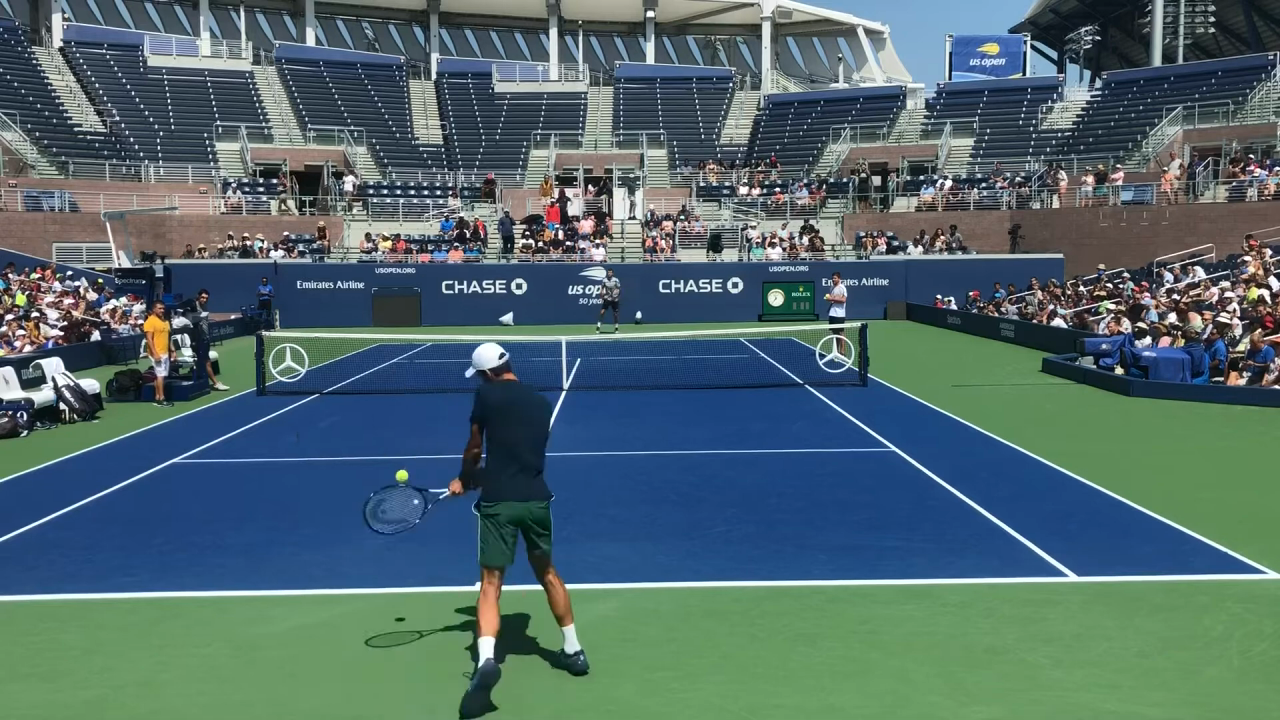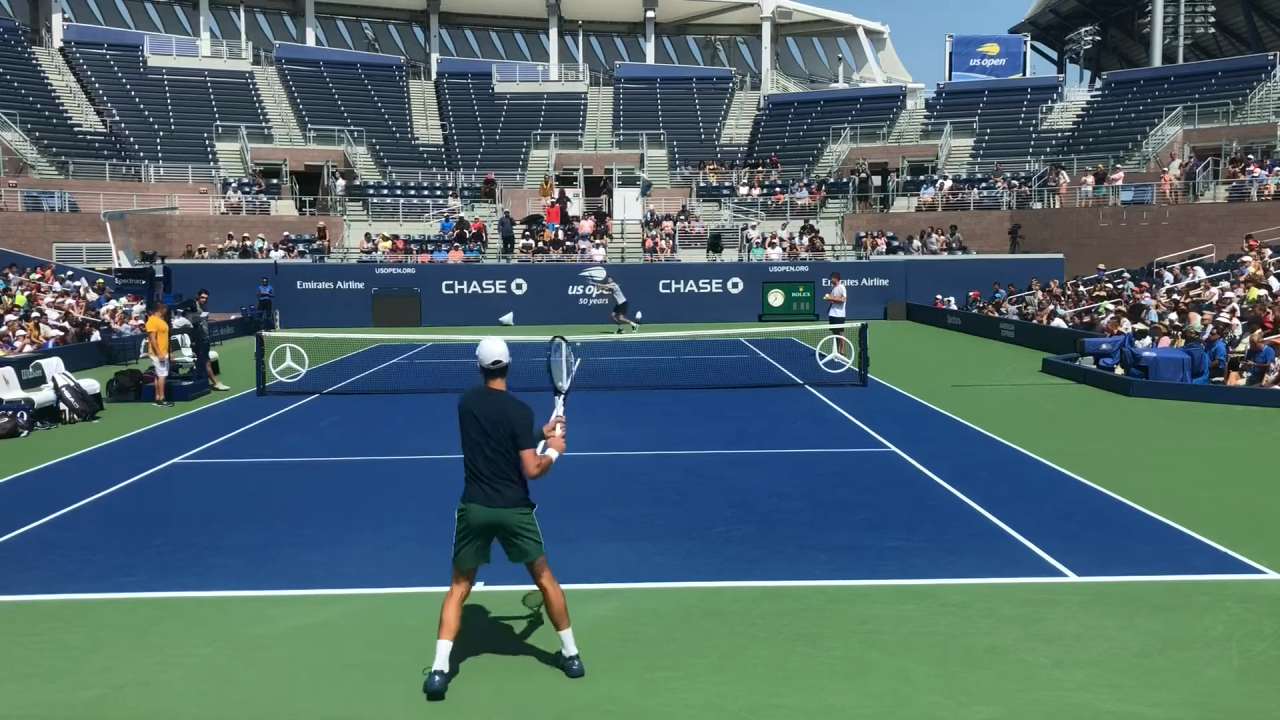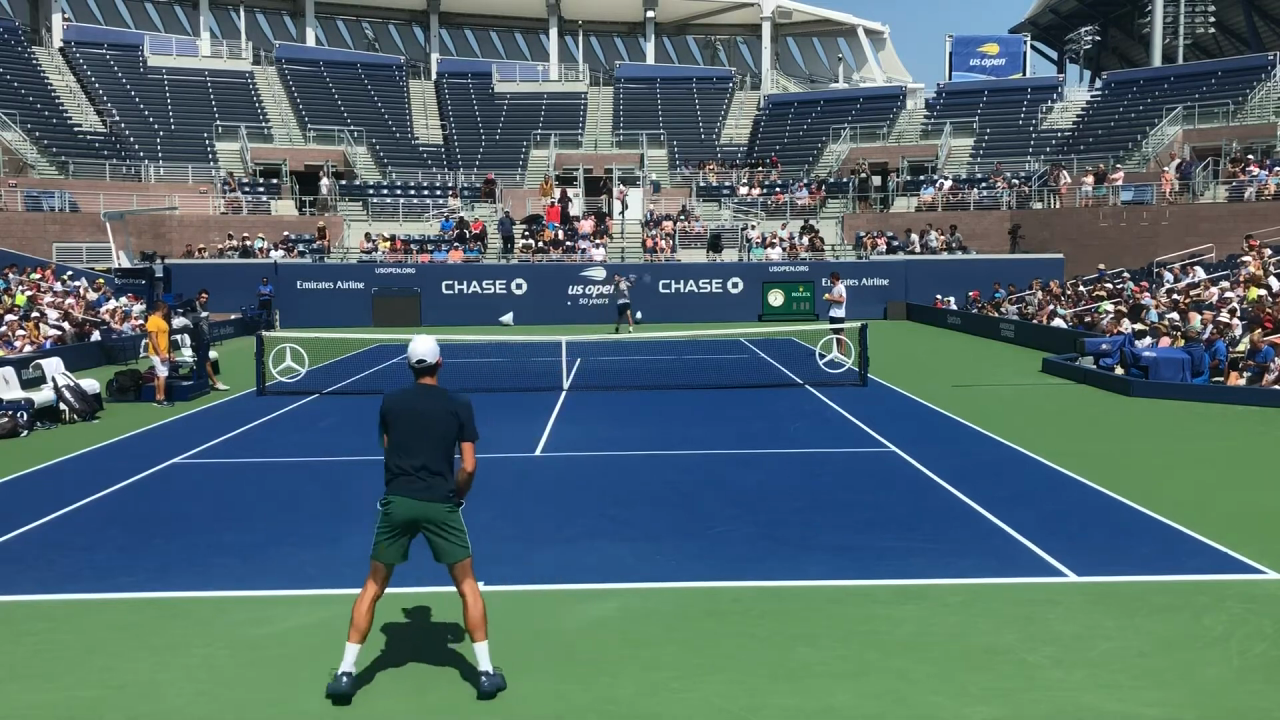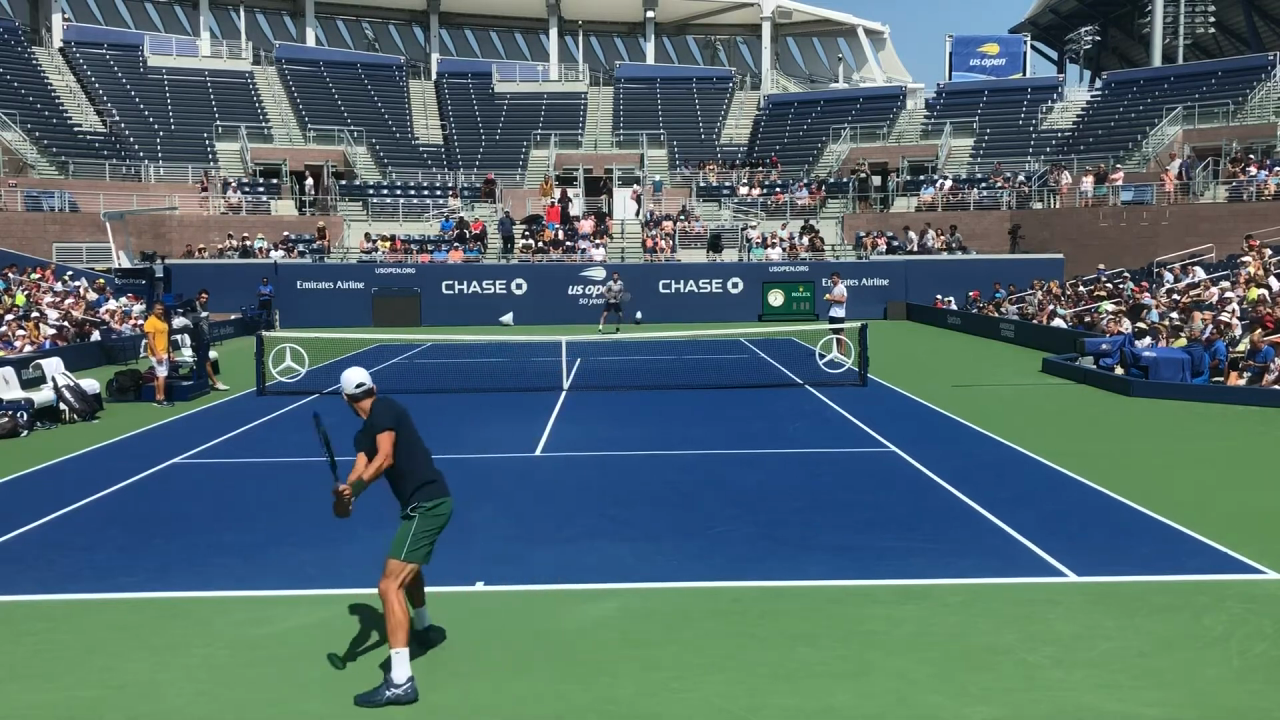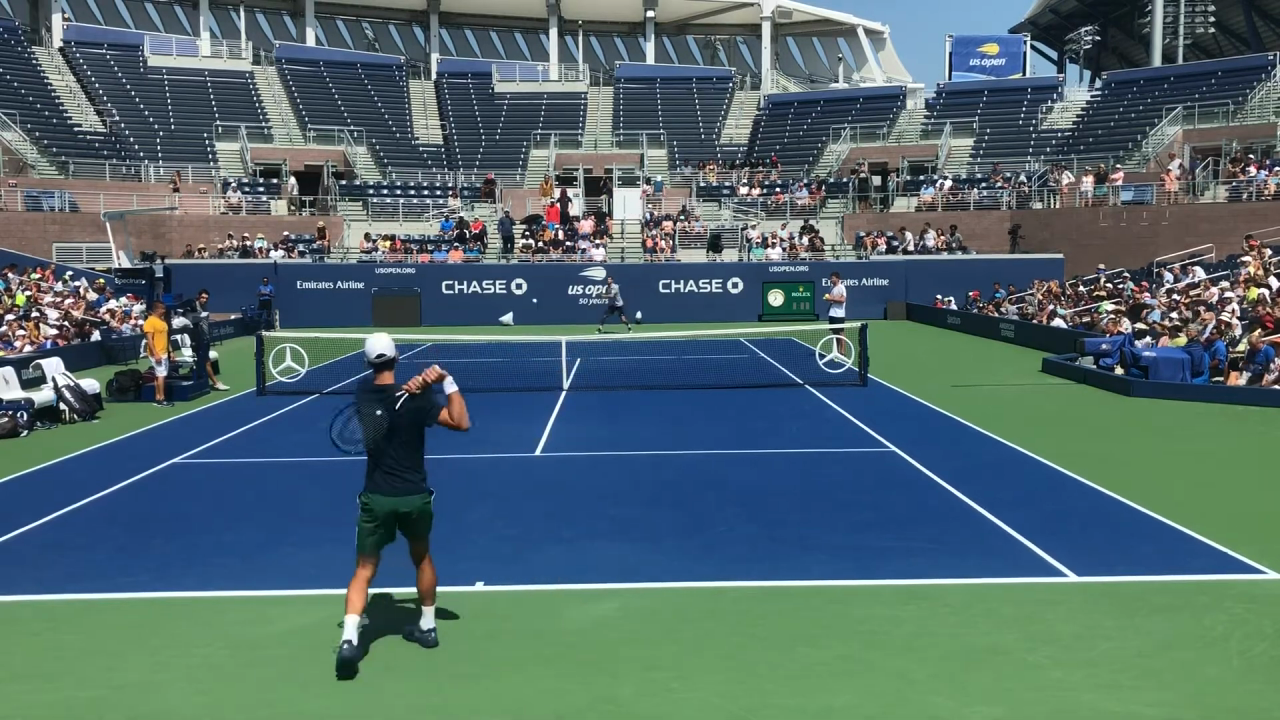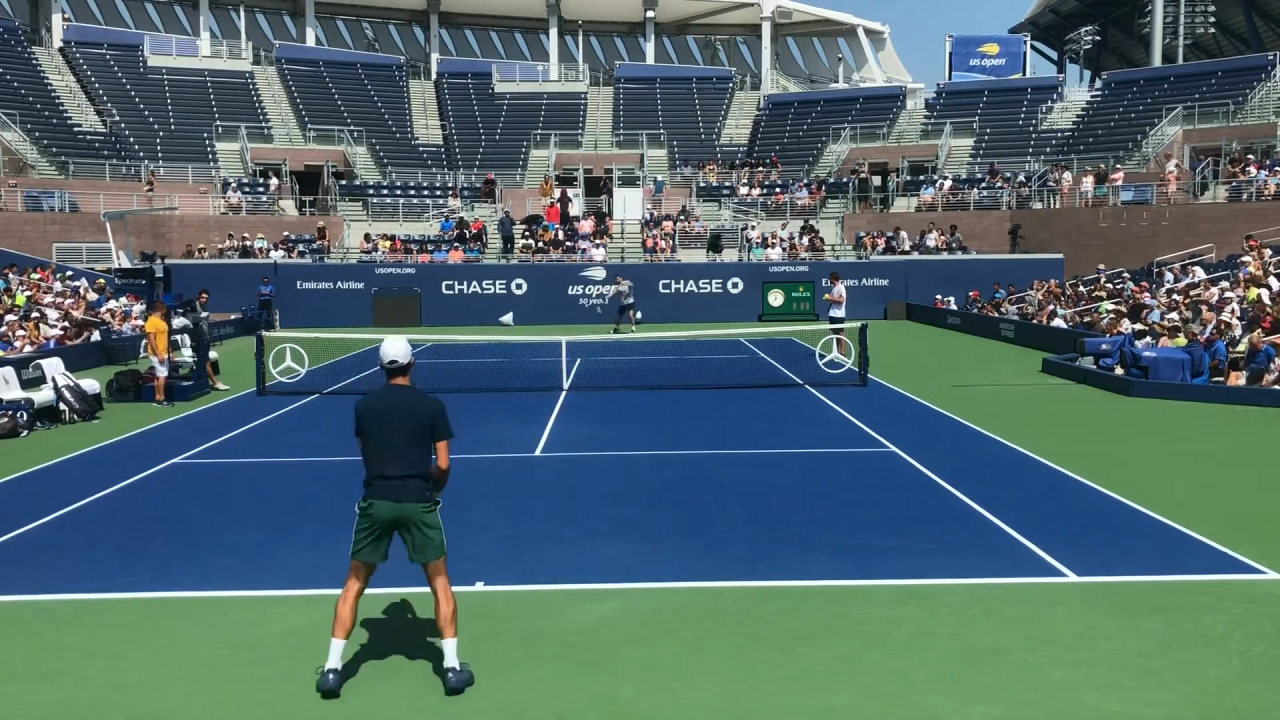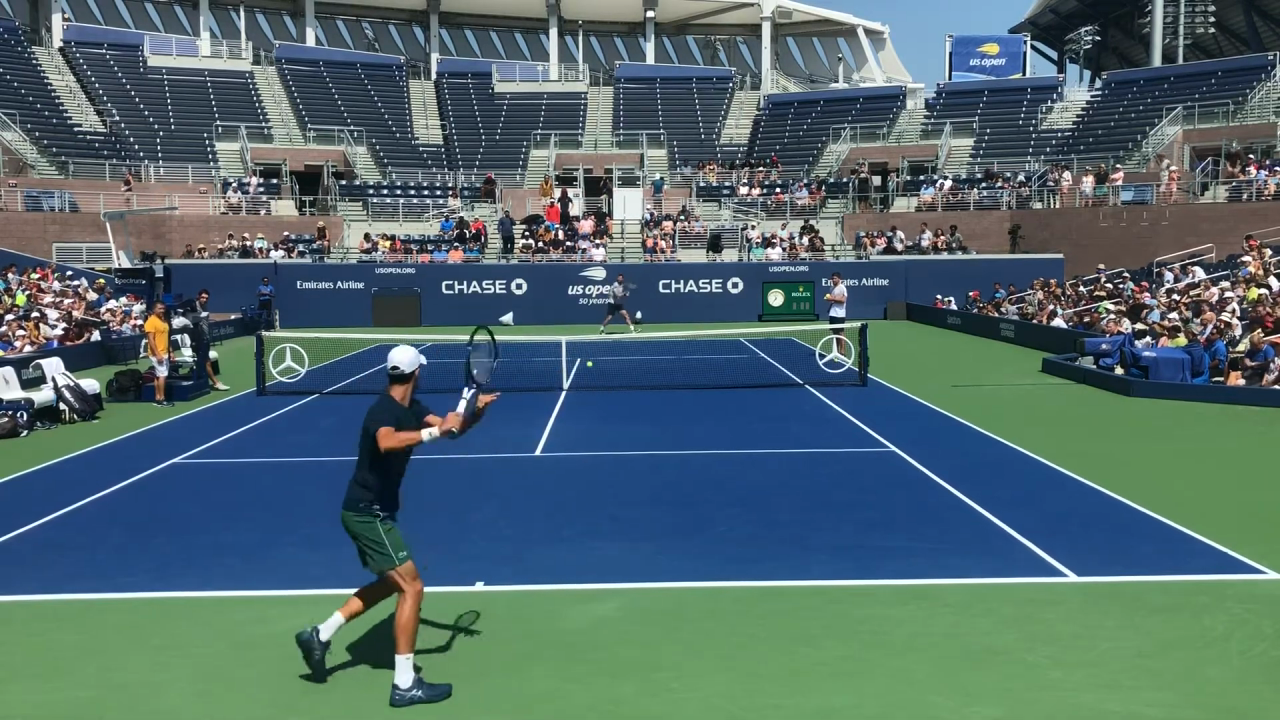
dt=0.7s
person 1, frame 1
left shoulder: (485, 395)
right shoulder: (538, 399)
left elbow: (473, 452)
left wrist: (465, 479)
right wrist: (471, 480)
left hip: (499, 504)
right hip: (536, 500)
left knee: (489, 588)
right knee: (548, 575)
left ankle: (486, 661)
right ankle: (573, 651)
person 1, frame 2
left shoulder: (467, 402)
right shoulder: (520, 412)
right elbow: (532, 471)
left wrist: (541, 433)
right wrist: (552, 449)
left hip: (474, 508)
right hip: (514, 508)
left knee: (459, 588)
right knee: (545, 579)
left ankle: (439, 670)
right ankle: (571, 655)
person 1, frame 3
left shoulder: (390, 403)
right shoulder: (460, 406)
left elbow: (389, 454)
right elbow: (468, 468)
left hip: (397, 503)
right hip: (441, 504)
left knee: (373, 588)
right knee: (468, 586)
left ankle: (346, 674)
right ankle: (486, 673)
person 1, frame 4
left shoulder: (385, 409)
right shoulder: (365, 433)
left elbow: (385, 459)
right elbow: (360, 470)
left wrist: (352, 487)
right wrist: (346, 496)
left hip: (428, 504)
right hip: (429, 502)
left knee: (391, 586)
right knee: (407, 565)
left ankle: (400, 682)
right ankle: (424, 628)
person 1, frame 5
left shoulder: (362, 394)
right shoulder: (417, 400)
right elbow: (462, 423)
left wrist: (418, 382)
right wrist: (445, 379)
left hip: (376, 496)
right hip: (414, 495)
left knee: (364, 570)
right knee: (422, 558)
left ankle: (349, 640)
right ankle: (426, 627)
person 1, frame 6
left shoulder: (364, 406)
right shoulder: (433, 406)
left elbow: (367, 458)
right elbow: (443, 465)
left hip: (375, 503)
right hip: (419, 504)
left knee: (354, 585)
right knee: (440, 583)
left ankle: (332, 669)
right ankle: (452, 667)
person 1, frame 7
left shoulder: (408, 407)
right shoulder: (382, 409)
left elbow: (447, 428)
right elbow: (388, 443)
left wrist: (473, 413)
right wrist: (434, 433)
left hip: (370, 512)
right hip: (368, 515)
left knee: (383, 585)
right knee: (412, 588)
left ankle: (318, 637)
right ankle: (405, 685)
